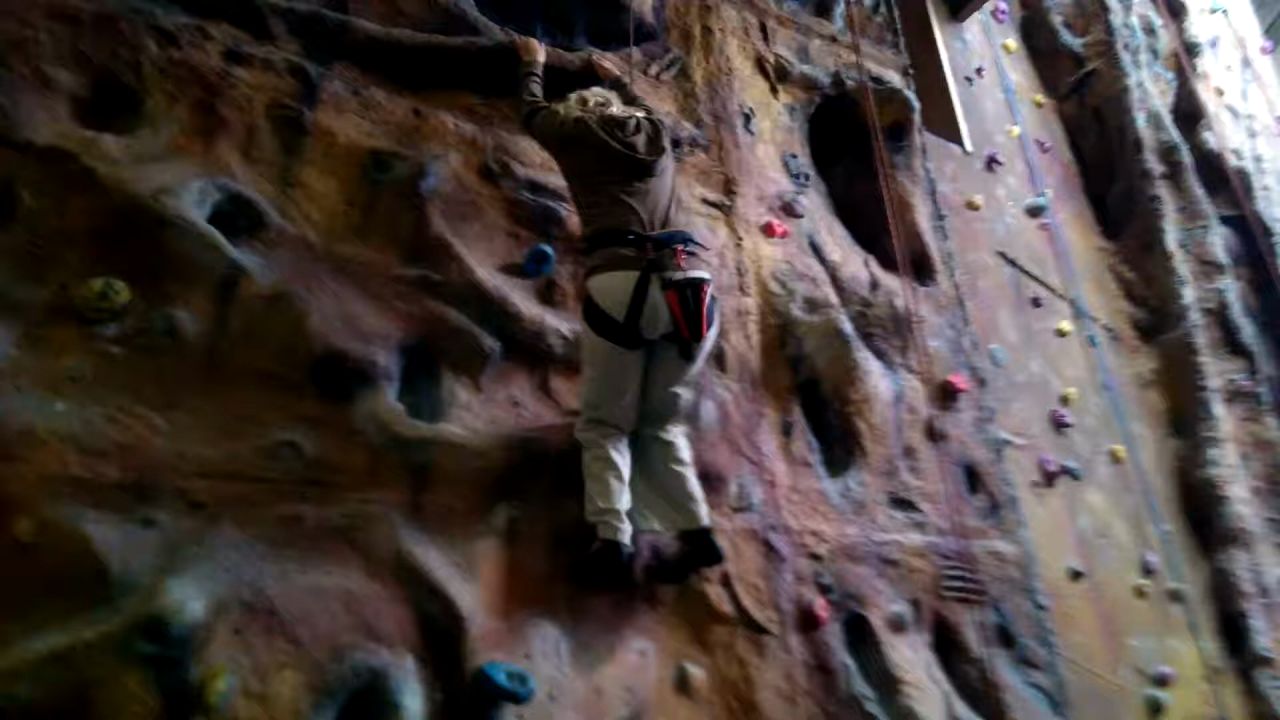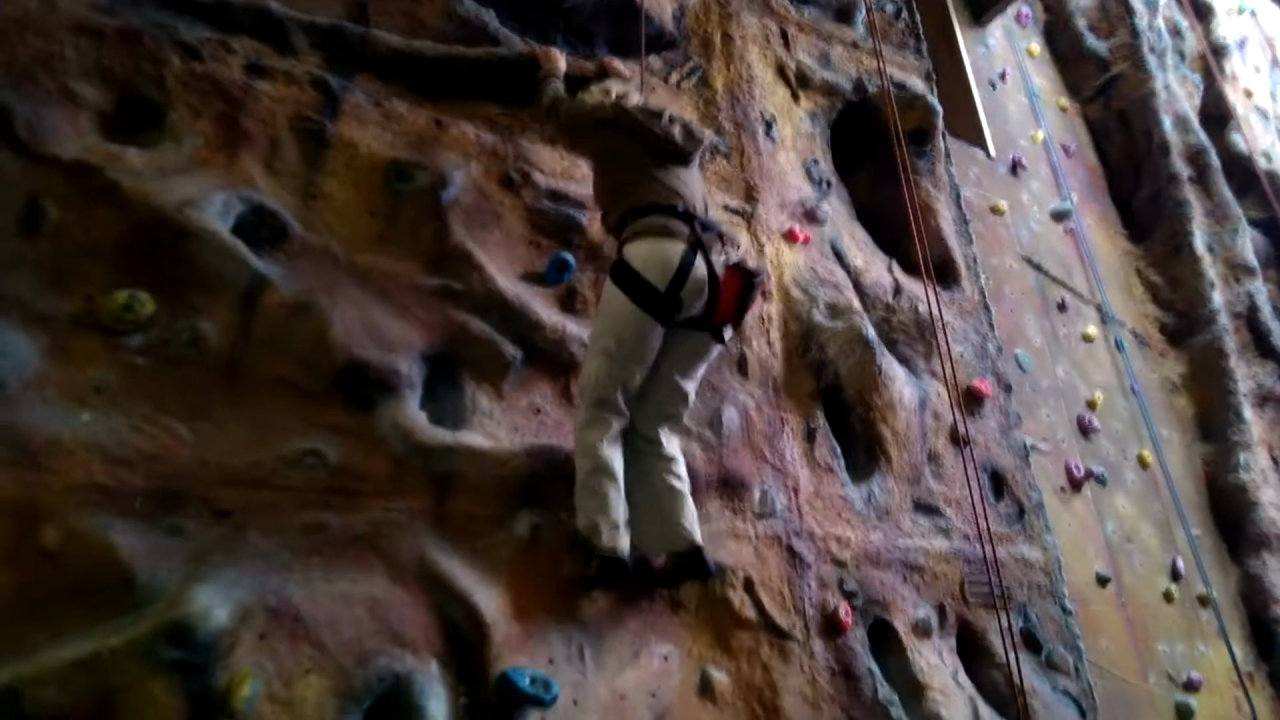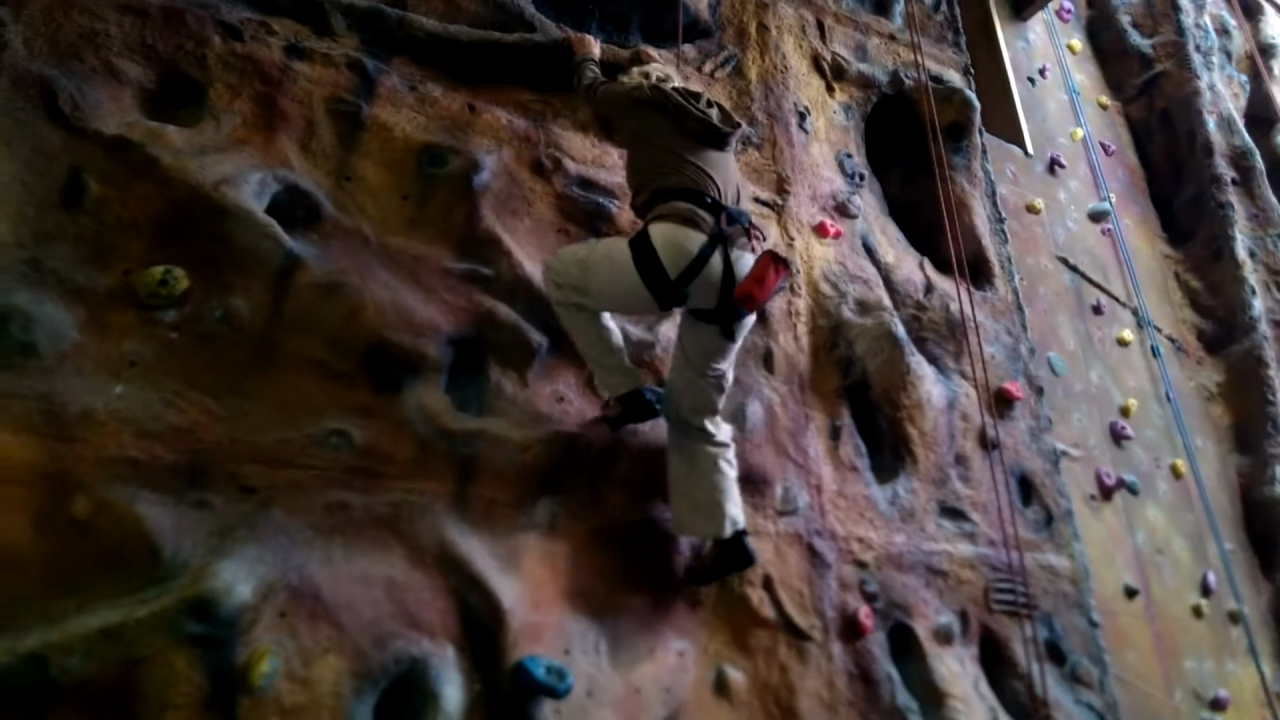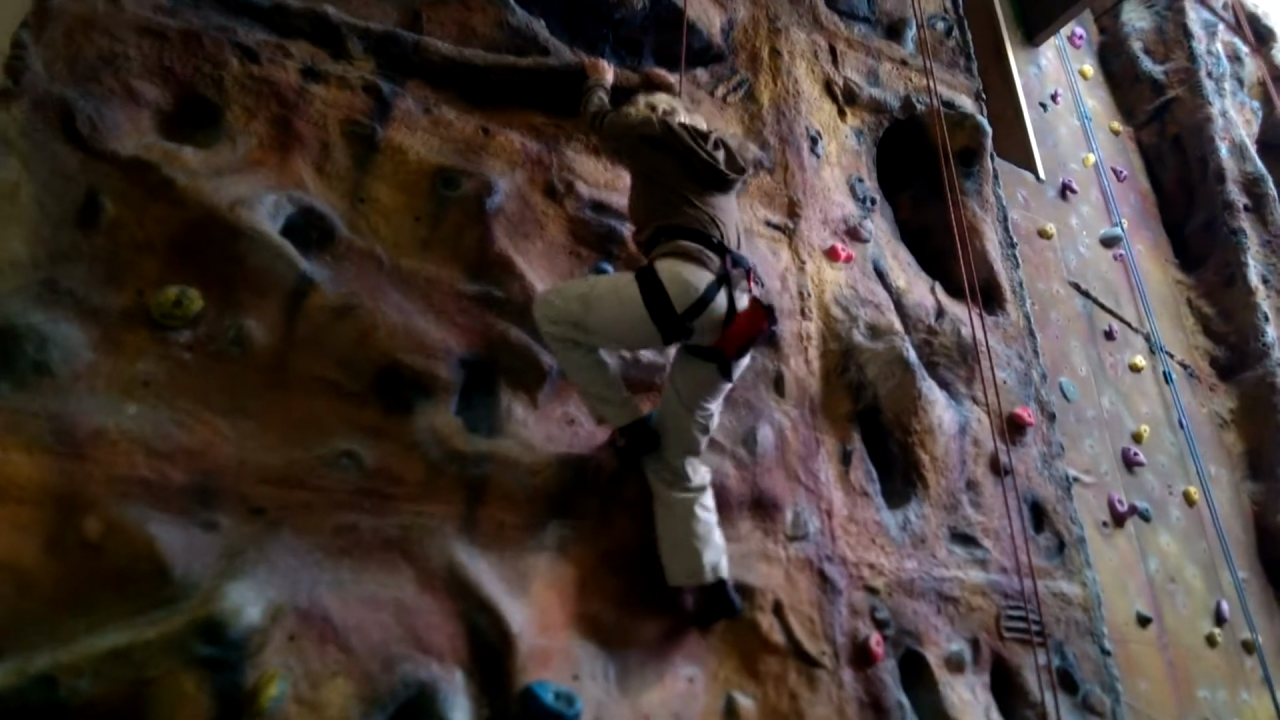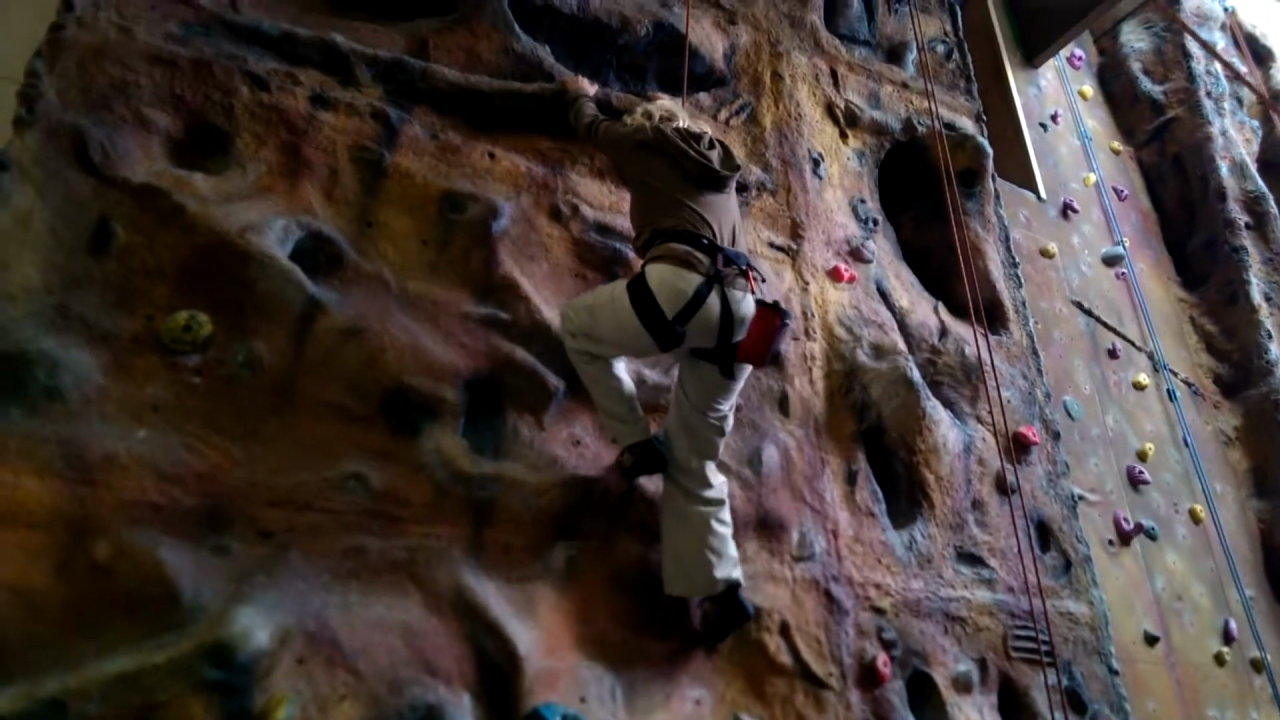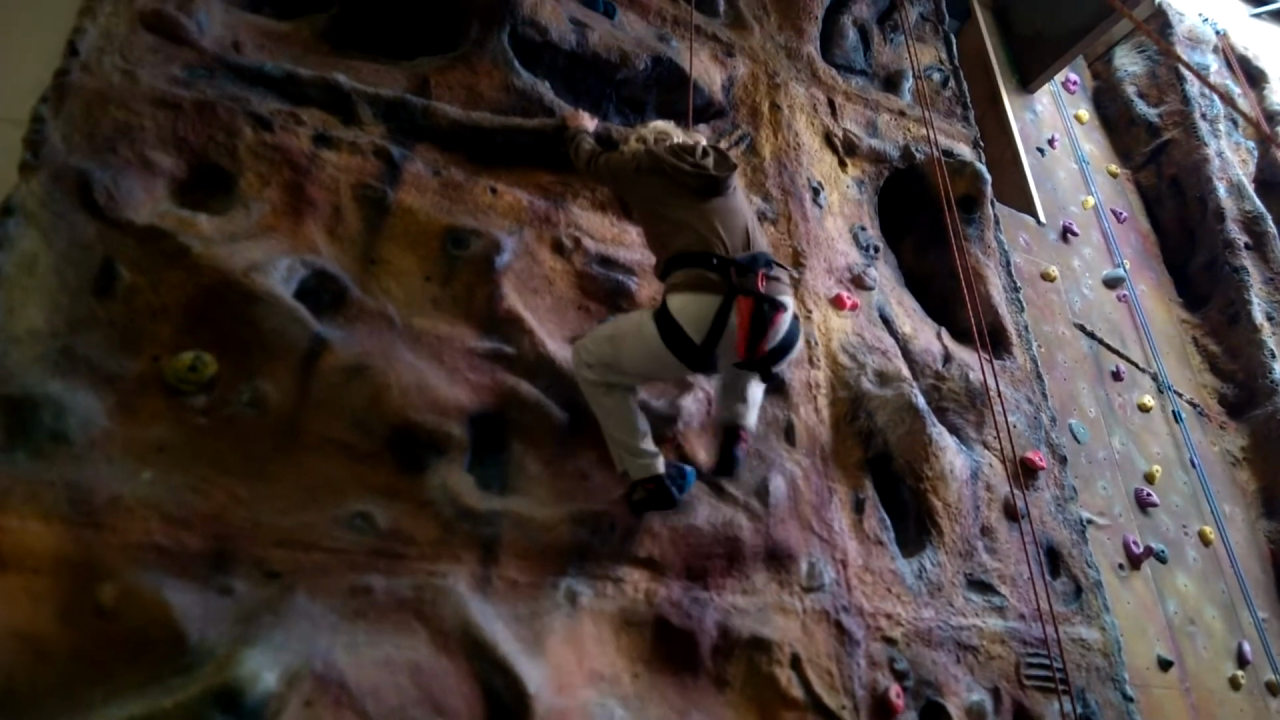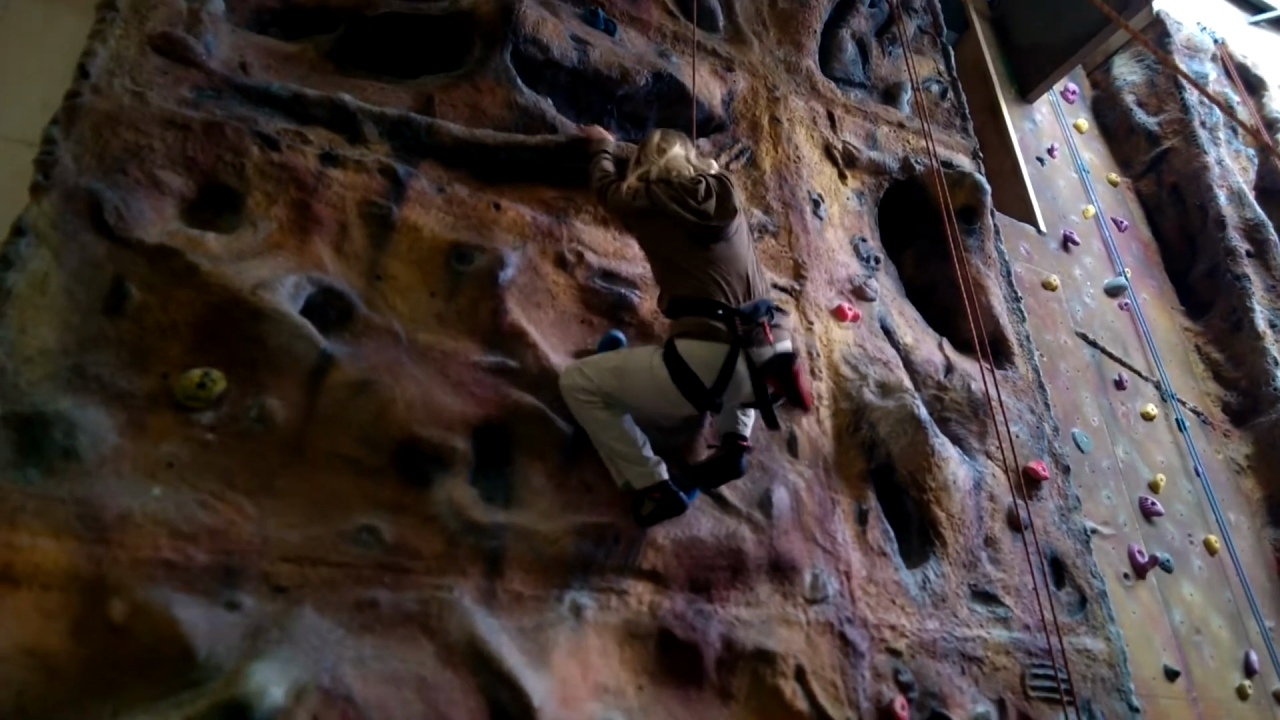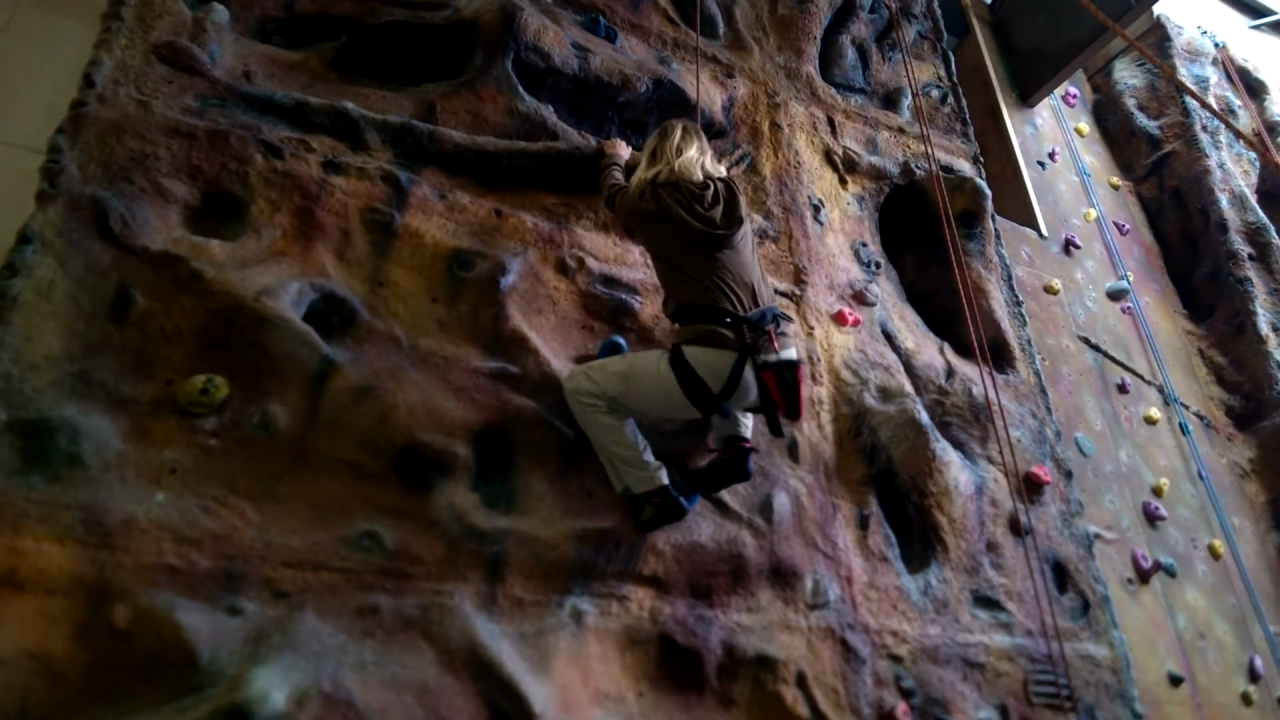
dt=0.4s
person 1, frame 1
left shoulder: (574, 134)
right shoulder: (657, 137)
left elbow: (533, 111)
left wrist: (533, 63)
right wrist: (614, 80)
left hip: (621, 283)
right hip: (689, 286)
left knee: (604, 425)
right knee: (660, 421)
left ankle: (612, 538)
right ankle: (695, 532)
person 1, frame 2
left shoulder: (607, 119)
right shoulder: (679, 138)
left elbow: (556, 107)
left wrist: (553, 70)
right wrist: (625, 79)
left hip: (657, 256)
right hip: (714, 272)
left knee: (602, 409)
right knee: (653, 421)
left ankle: (608, 548)
right ankle: (684, 545)
person 1, frame 3
left shoulder: (643, 101)
right shoulder: (716, 123)
left elbow: (593, 89)
left wrist: (587, 54)
right wrist: (661, 65)
left hip: (679, 243)
right hip: (738, 269)
left knee: (561, 273)
right knee: (696, 413)
left ankle: (626, 392)
right ankle: (727, 536)
person 1, frame 4
left shoulder: (651, 134)
right shoulder: (723, 158)
left elbow: (598, 115)
left wrist: (599, 79)
right wrist: (674, 91)
left hip: (683, 282)
right hip: (737, 312)
left knee: (553, 309)
right knee: (678, 455)
left ankle: (628, 422)
right ankle: (710, 581)
person 1, frame 5
left shoulder: (644, 142)
right shoulder: (720, 165)
left elbow: (589, 124)
left wrist: (581, 94)
left hip: (678, 288)
right hip: (739, 312)
left knee: (577, 323)
right knee: (695, 461)
left ankle: (637, 442)
right ankle: (721, 589)
person 1, frame 6
left shoulder: (639, 164)
right shoulder: (722, 167)
left elbow: (588, 158)
left wrist: (579, 129)
left hip: (701, 311)
right hip: (774, 317)
left knee: (589, 358)
left ankle: (649, 477)
right ankle: (734, 435)
person 1, frame 7
left shoulder: (642, 203)
right shoulder: (726, 194)
left elbow: (605, 184)
left wrist: (599, 145)
left hip: (708, 361)
right hip: (773, 359)
left knee: (578, 382)
left ankle: (654, 487)
right ankle: (735, 443)
person 1, frame 8
left shoulder: (649, 204)
right shoulder: (731, 197)
left elbow: (612, 195)
left wrist: (615, 160)
left hip: (716, 366)
left knee: (585, 387)
left ankle: (656, 492)
right ankle: (736, 446)
